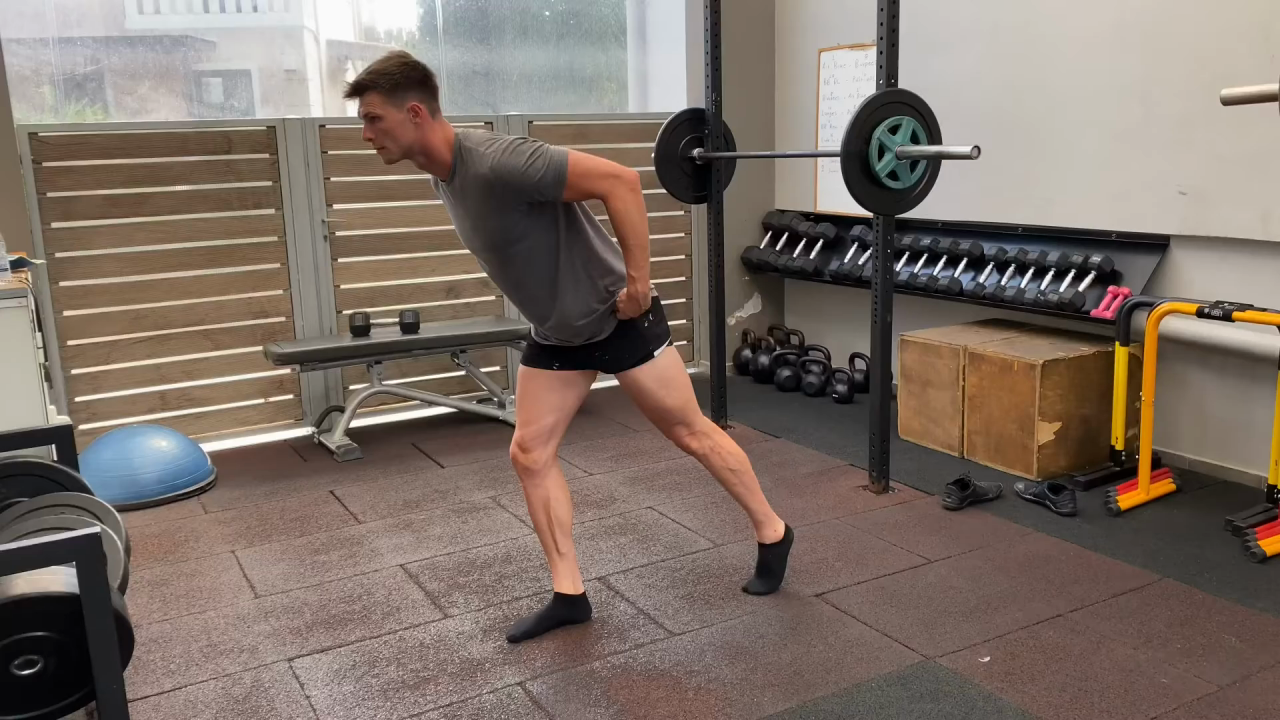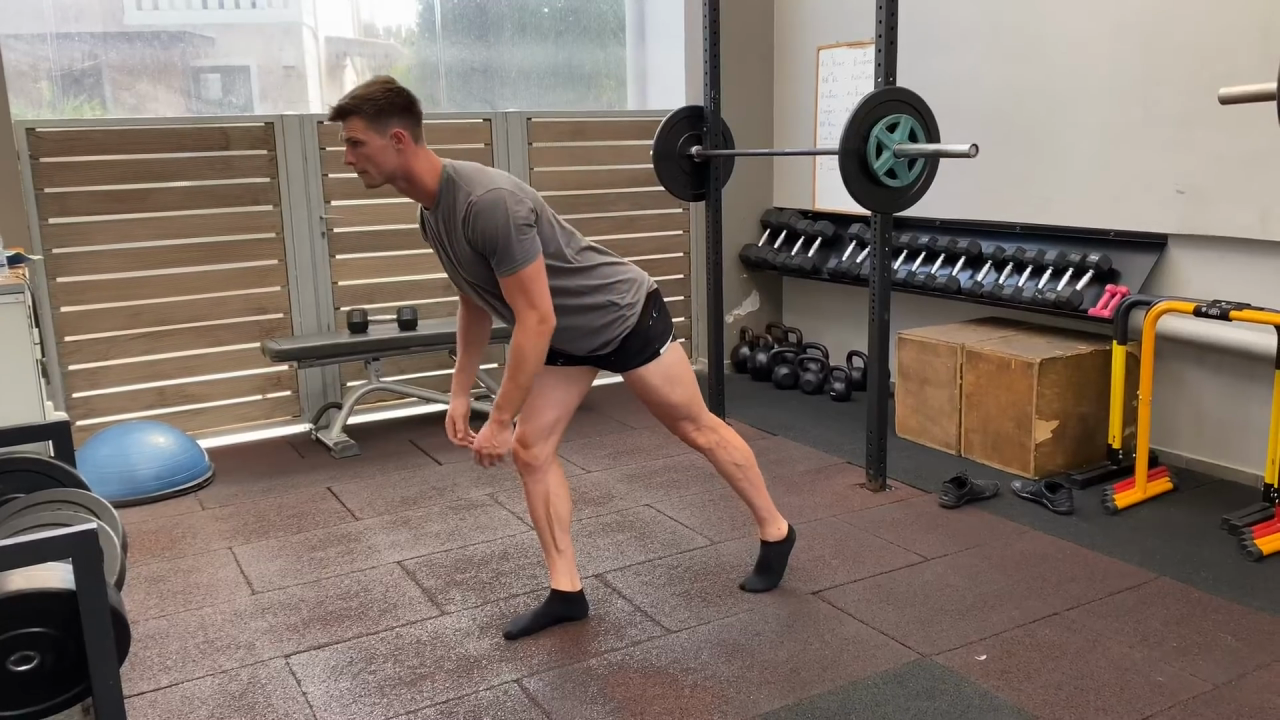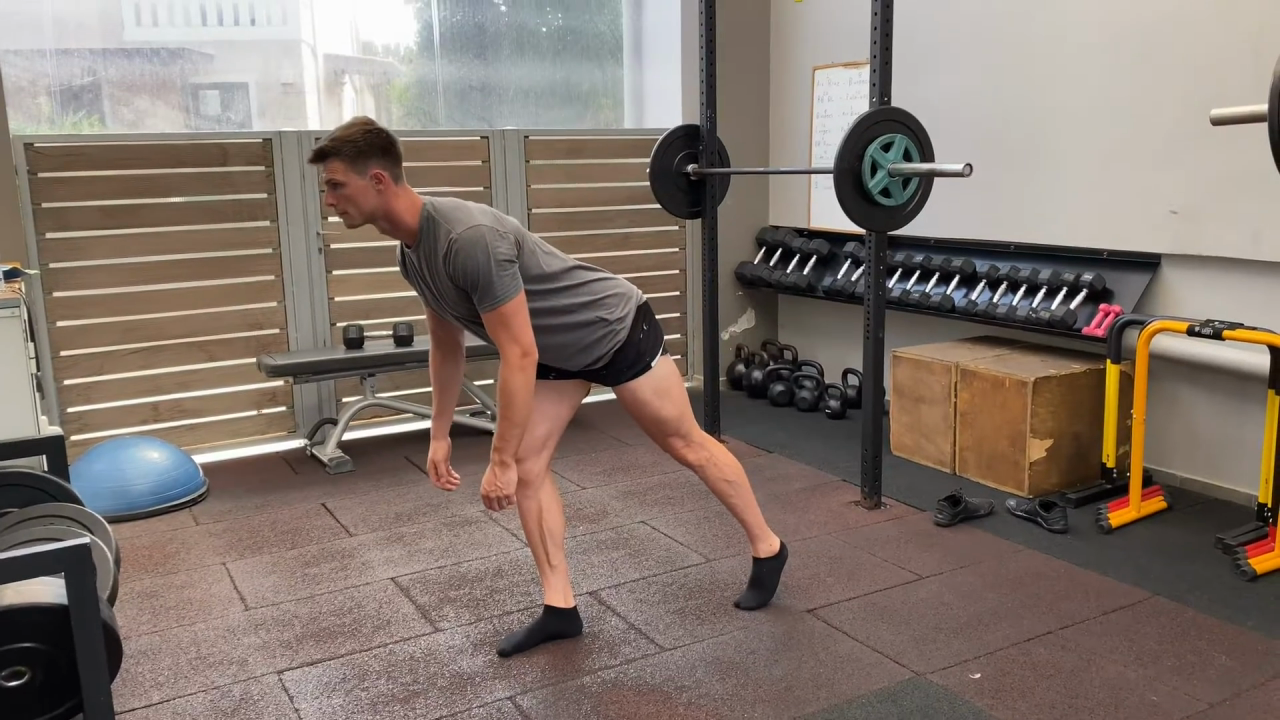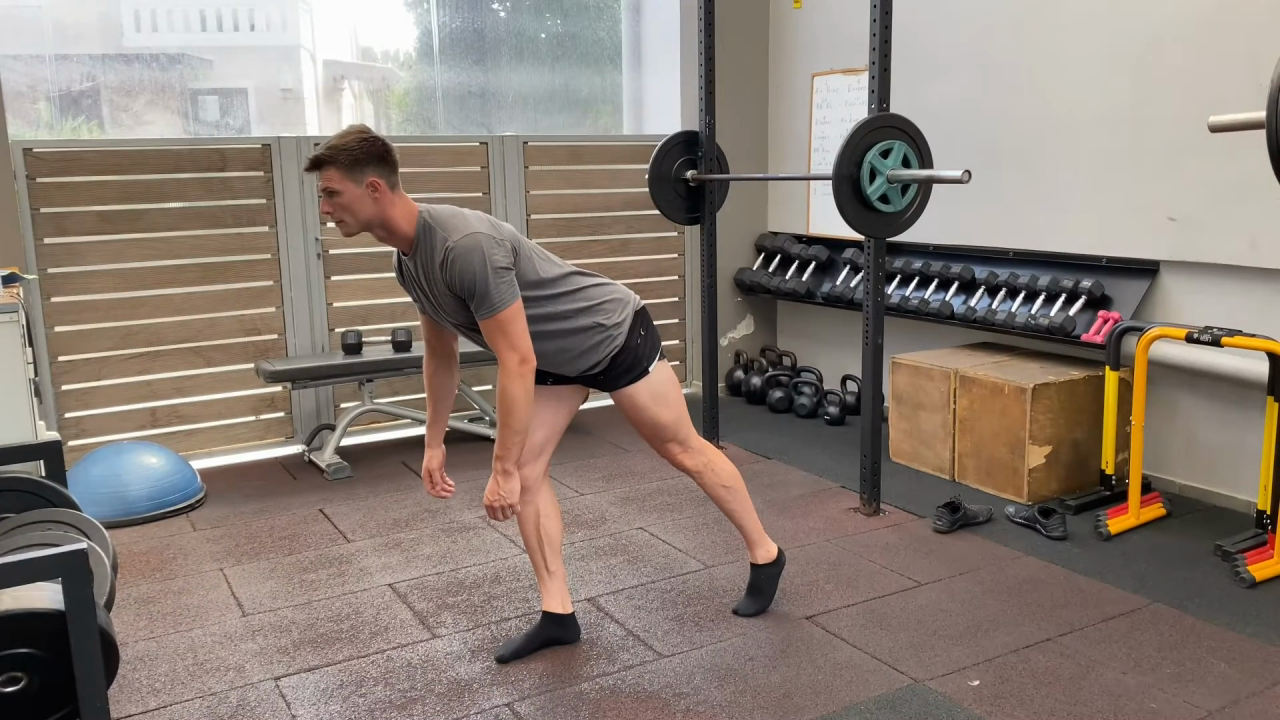
dt=1s
person 1, frame 1
left shoulder: (499, 162)
right shoulder: (442, 176)
left elbow: (620, 182)
left wrist: (637, 280)
left hip: (617, 317)
right hip: (556, 331)
left knee: (690, 432)
right knee: (530, 453)
left ankle: (772, 533)
right ankle: (569, 594)
person 1, frame 2
left shoulder: (489, 203)
right shoulder: (431, 211)
left elbow: (536, 320)
right elbow: (476, 303)
left wrist: (501, 422)
right wrist: (460, 394)
left hip: (623, 315)
right hip: (566, 336)
left knee: (697, 428)
right knee: (532, 452)
left ankle: (775, 531)
right ankle: (566, 592)
person 1, frame 3
left shoulder: (471, 239)
right shoulder: (411, 251)
left elbow: (519, 355)
right elbow: (447, 344)
left wrist: (499, 462)
right wrist: (440, 434)
left hip: (616, 329)
right hip: (557, 350)
left knee: (686, 444)
right knee: (529, 468)
left ankle: (767, 549)
right ankle: (560, 608)
person 1, frame 4
left shoulder: (467, 246)
right shoulder: (406, 259)
left elbow: (517, 362)
right elbow: (441, 353)
left wrist: (501, 471)
right wrist: (434, 442)
left hip: (614, 334)
right hip: (556, 356)
left knee: (684, 450)
right knee: (527, 473)
left ankle: (765, 554)
right ankle: (558, 615)
